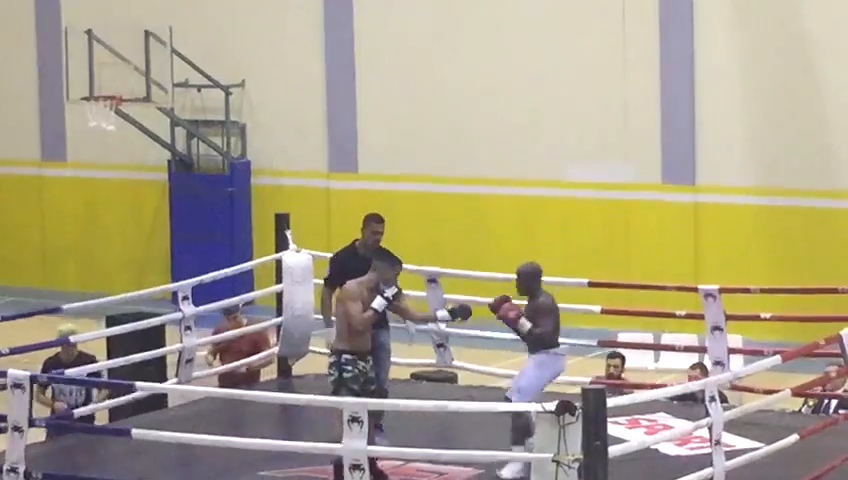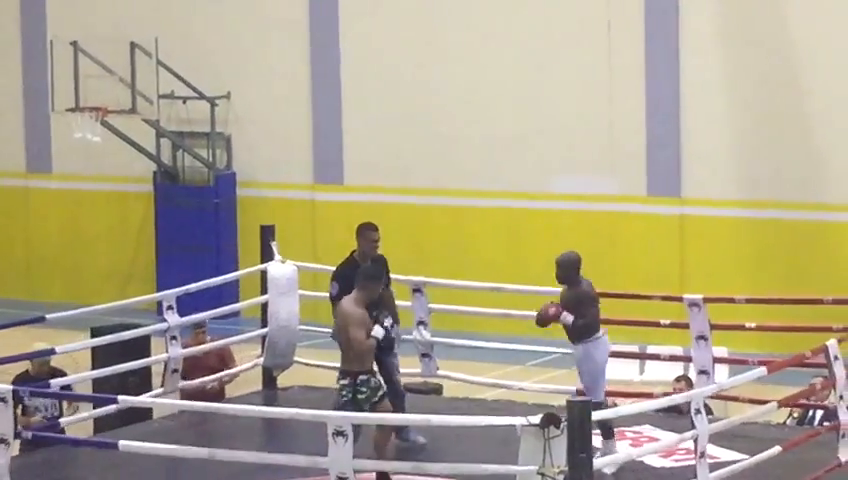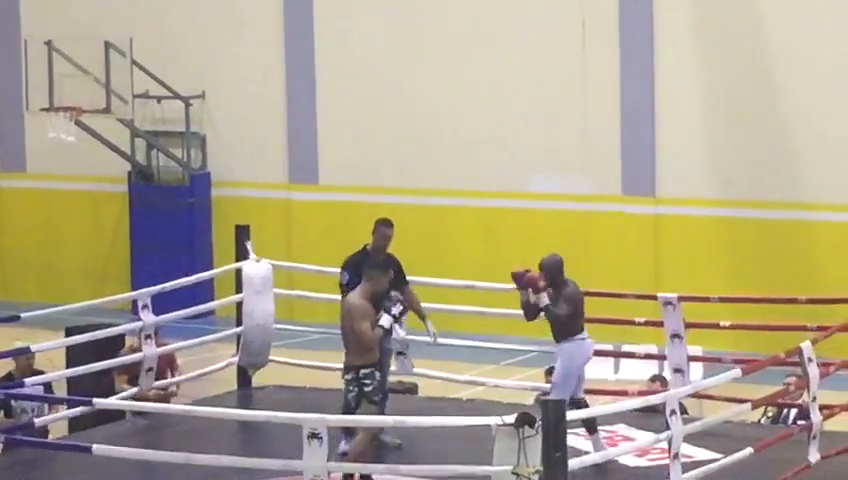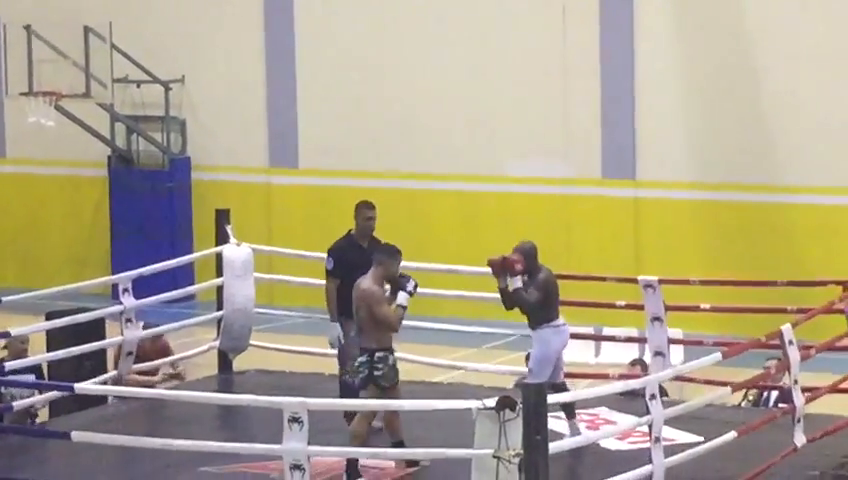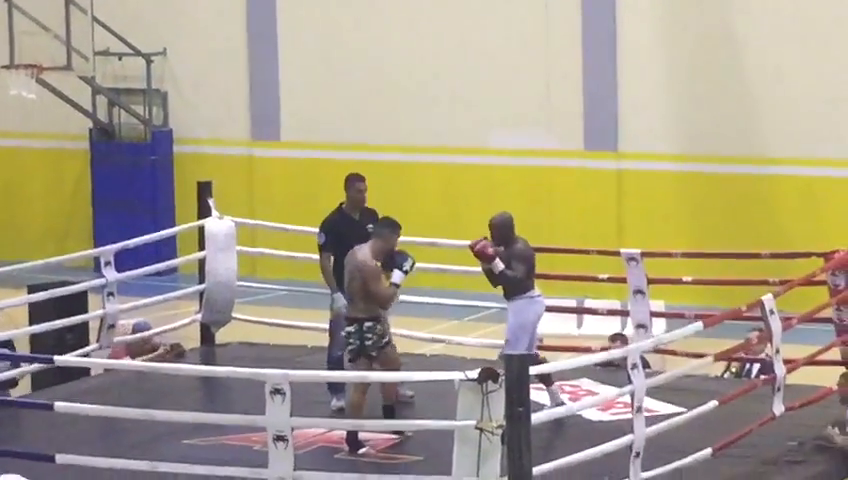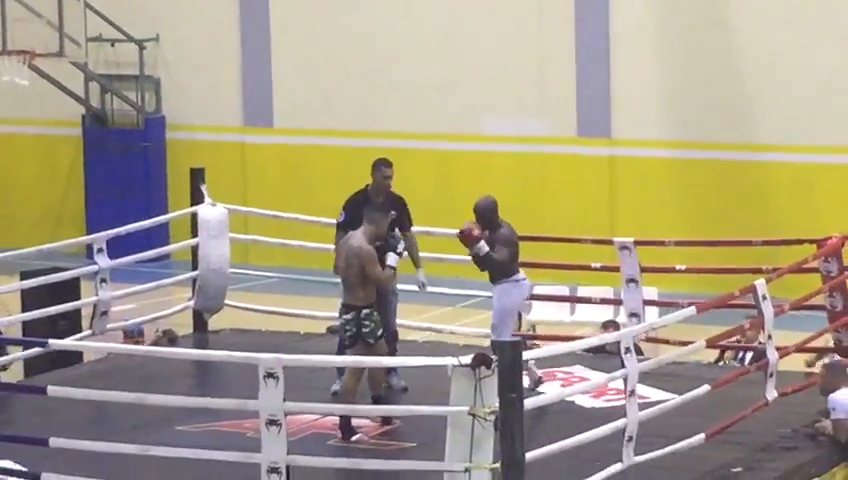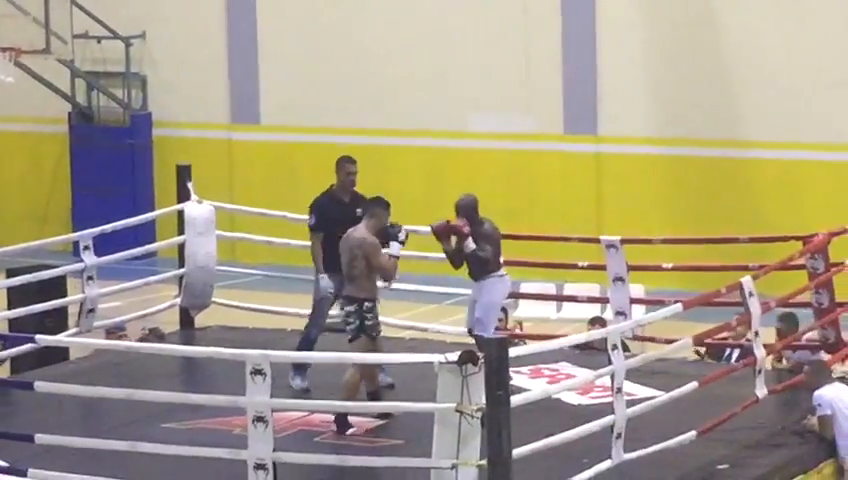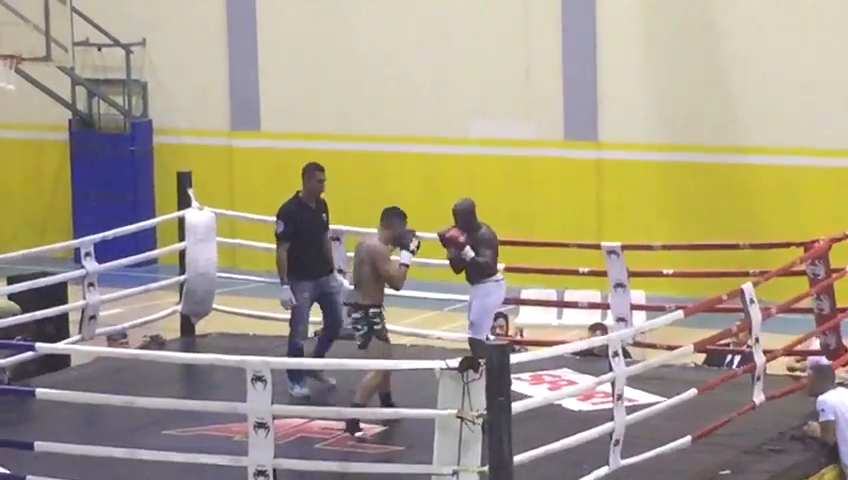
dt=0.5s
person 1, frame 1
right shoulder: (342, 258)
right elbow: (327, 294)
right wrist: (329, 327)
left hip: (379, 327)
left knee: (380, 383)
left ankle: (376, 429)
person 1, frame 2
left shoulder: (381, 262)
right shoulder: (344, 272)
right elbow: (337, 309)
left wrist: (396, 321)
left knee: (395, 384)
left ankle: (403, 431)
person 1, frame 3
left shoulder: (392, 262)
right shoulder: (354, 263)
left elbow: (407, 293)
right elbow: (347, 299)
left wrist: (426, 320)
left hip: (383, 332)
left knee: (381, 386)
right ankle: (346, 436)
person 1, frame 4
left shoulder: (376, 245)
right shoulder: (340, 249)
right elbow: (331, 287)
right wrist: (334, 323)
right hip: (348, 320)
right knee: (348, 371)
right ankle: (352, 419)
person 1, frame 5
left shoulder: (371, 216)
right shoulder: (332, 222)
right elbow: (325, 261)
right wrist: (335, 294)
right hip: (345, 292)
right knee: (338, 345)
right ankle: (337, 394)
person 1, frame 6
left shoulder: (397, 203)
right shoulder: (355, 203)
left elbow: (408, 237)
right elbow: (341, 239)
left wrist: (419, 269)
left knee: (389, 327)
left ankle: (391, 373)
right ankle: (341, 376)
person 1, frame 7
left shoulder: (361, 202)
right shoulder: (322, 203)
right elbow: (316, 242)
right wrist: (321, 275)
right hip: (330, 274)
right knee: (316, 325)
right ankle: (298, 372)
person 1, frame 8
left shoulder: (322, 206)
right shoulder: (289, 211)
right elbow: (281, 250)
left wrist: (333, 272)
right wrist: (284, 285)
left hip: (324, 277)
right hip: (301, 280)
left knee: (335, 324)
right knee: (300, 332)
left ankle: (315, 367)
right ankle: (296, 380)
person 2, frame 1
left shoulder: (383, 292)
right shoulder: (351, 289)
left elbow: (413, 316)
right elbow: (359, 324)
left wrist: (448, 314)
right wrist: (382, 300)
left hip: (365, 358)
right hip: (345, 359)
left knee: (371, 413)
person 2, frame 2
left shoulder: (352, 306)
right shoulder: (353, 312)
right elbow: (363, 349)
left wrist: (378, 330)
right wrist: (380, 330)
left hip: (366, 375)
right hip: (355, 380)
person 2, frame 3
left shoulder: (361, 300)
right shoulder: (357, 304)
right elbow: (369, 342)
left wrist: (385, 314)
right wrist: (388, 318)
left hip: (369, 370)
right hip: (361, 373)
left knee: (369, 429)
right knee: (368, 430)
person 2, frame 4
left shoulder: (368, 284)
right shoulder: (371, 290)
right elbow: (393, 324)
left wrist: (396, 293)
right wrist: (404, 295)
left hip: (381, 354)
right hip: (374, 357)
right knee: (366, 413)
person 2, frame 5
left shoulder: (358, 252)
right shoulder: (367, 263)
right elbow: (385, 301)
left wrist: (388, 267)
right wrist: (400, 272)
left hip: (368, 322)
right hip: (361, 326)
left knee: (393, 365)
right knee: (362, 383)
left ankle: (390, 419)
right ankle: (352, 439)
person 2, frame 6
left shoulder: (350, 239)
right shoulder: (364, 249)
right elbow: (383, 283)
left wrist: (384, 252)
right wrist: (394, 255)
left hip: (365, 310)
right hip: (358, 313)
left knee: (379, 358)
right knee: (355, 369)
right ankle: (345, 426)
person 2, frame 7
left shoulder: (350, 235)
right shoulder: (368, 240)
right elbow: (388, 274)
left wrist: (385, 243)
right wrist: (396, 245)
left hip: (355, 302)
right hip: (360, 306)
right knee: (360, 363)
left ankle: (375, 404)
right ankle: (341, 418)
person 2, frame 8
left shoulder: (369, 243)
right shoulder: (377, 249)
right elbow: (396, 283)
left wrist: (398, 248)
right wrist: (407, 253)
left hip: (365, 309)
right hip: (365, 312)
left knee: (383, 360)
right knee: (379, 367)
left ankle: (387, 404)
right ankle: (353, 418)
person 3, frame 1
left shoulder: (543, 304)
right shoulder: (535, 302)
left elbow: (546, 337)
right elbow: (529, 334)
left wrist: (521, 322)
right wrist: (511, 319)
left hip: (547, 359)
right hip: (540, 358)
left knee: (516, 404)
right knee: (514, 399)
left ankle: (518, 461)
right ankle: (531, 449)
person 3, frame 2
left shoulder: (584, 292)
right shoulder: (570, 288)
left elbow: (591, 325)
left wrist: (562, 317)
right wrist: (554, 315)
left hip: (592, 346)
right hip: (584, 346)
left knee: (595, 401)
right knee: (593, 397)
left ankle: (612, 454)
right ankle: (608, 445)
person 3, frame 3
left shoulder: (570, 292)
right shoulder: (552, 289)
left elbow: (557, 318)
right elbow: (530, 315)
left wrist: (542, 296)
right wrist: (523, 290)
left hip: (573, 347)
right hip: (570, 347)
left knee: (556, 402)
right knee: (576, 399)
right ankle: (599, 447)
person 3, frame 4
left shoulder: (543, 279)
right shoulder: (530, 277)
left elbow: (528, 304)
right elbow: (509, 304)
left wrist: (515, 278)
right wrist: (502, 278)
left hip: (549, 334)
right hip: (550, 332)
right knee: (556, 383)
right ankle: (575, 431)
person 3, frame 5
left shoulder: (520, 250)
right shoulder: (506, 249)
left elbow: (517, 280)
right elbow: (496, 281)
left wrist: (495, 262)
right wrist: (486, 262)
left hip: (525, 304)
right hip: (524, 303)
right knee: (530, 354)
right ankle: (556, 400)
person 3, frame 6
left shoulder: (504, 234)
right shoulder: (493, 231)
left elbow: (500, 263)
right elbow: (483, 265)
left wrist: (479, 244)
right wrist: (471, 246)
left hip: (510, 287)
right hip: (507, 285)
left knee: (500, 341)
right knee: (505, 338)
right ankle: (533, 374)
person 3, frame 7
left shoulder: (487, 230)
right shoulder: (466, 228)
left elbow: (487, 261)
right elbow: (457, 263)
left wrist: (466, 241)
right wrist: (445, 241)
left hip: (493, 283)
right hip: (482, 283)
left knee: (481, 335)
right knee: (473, 330)
person 3, frame 8
left shoulder: (484, 234)
right shoulder: (466, 233)
left elbow: (486, 267)
right elbow: (457, 268)
left wrist: (465, 249)
right wrist: (450, 247)
left hip: (489, 287)
right hip: (480, 287)
left knee: (475, 339)
right knee: (477, 336)
